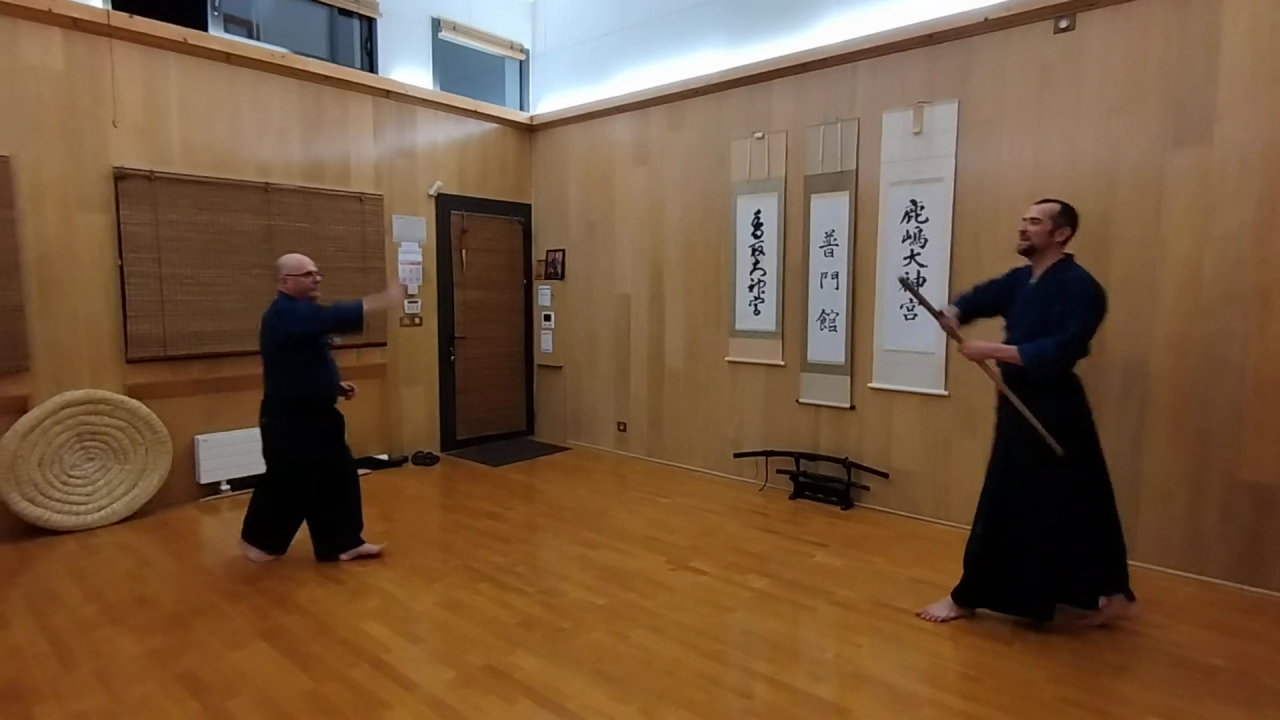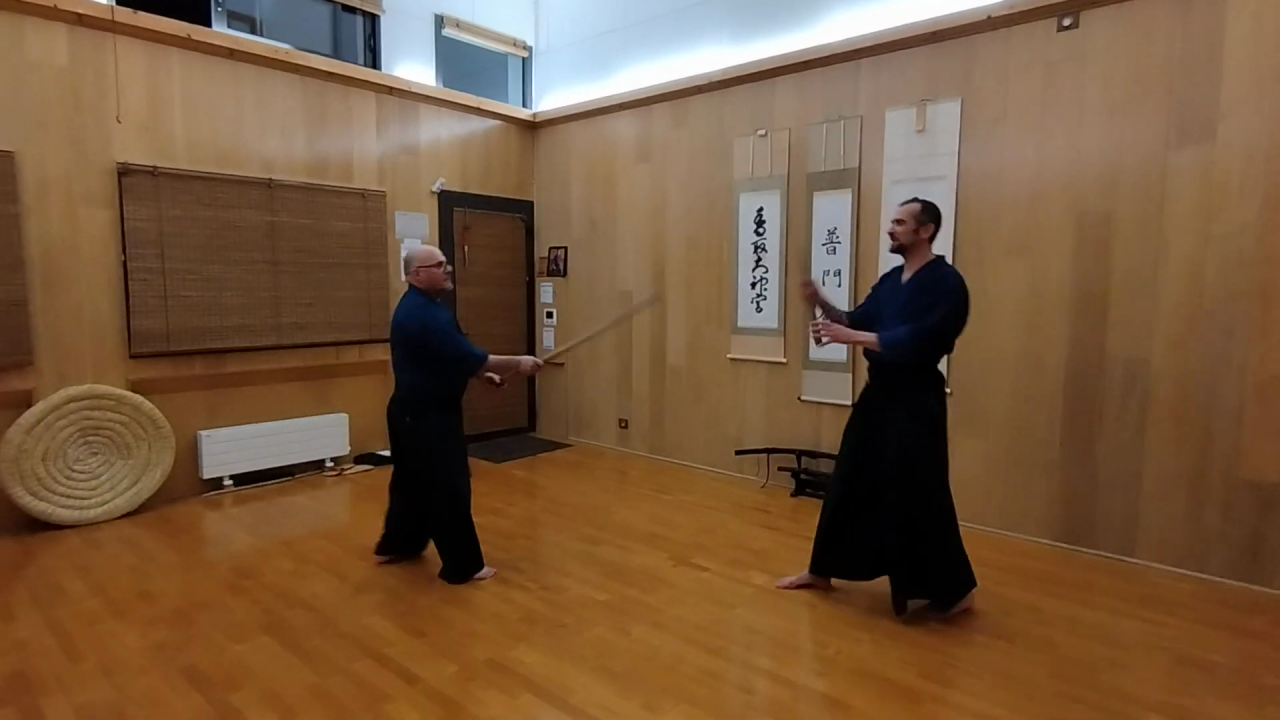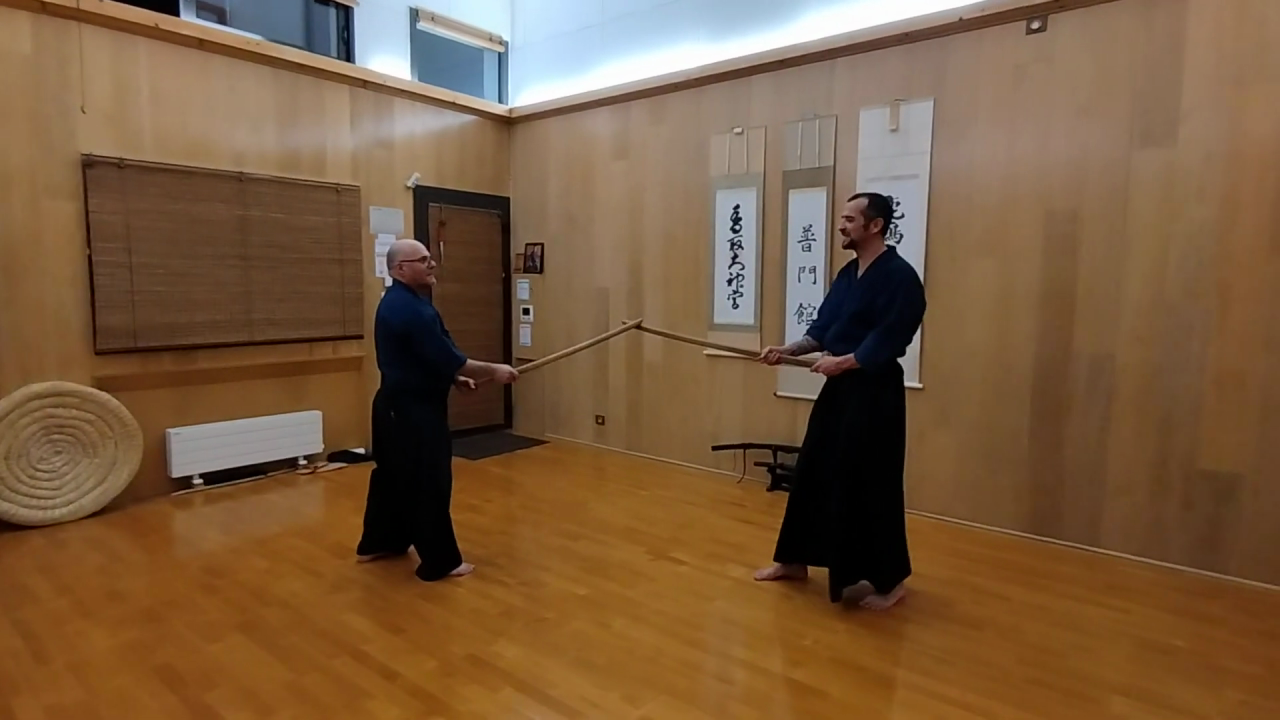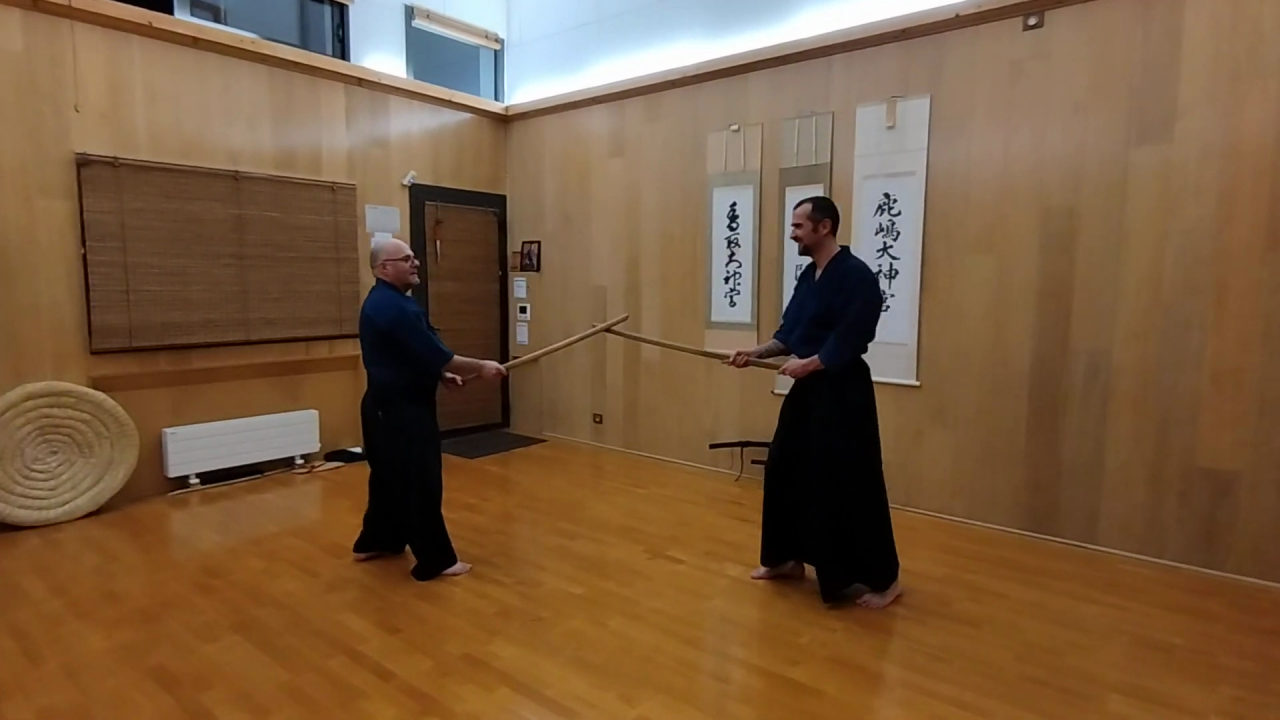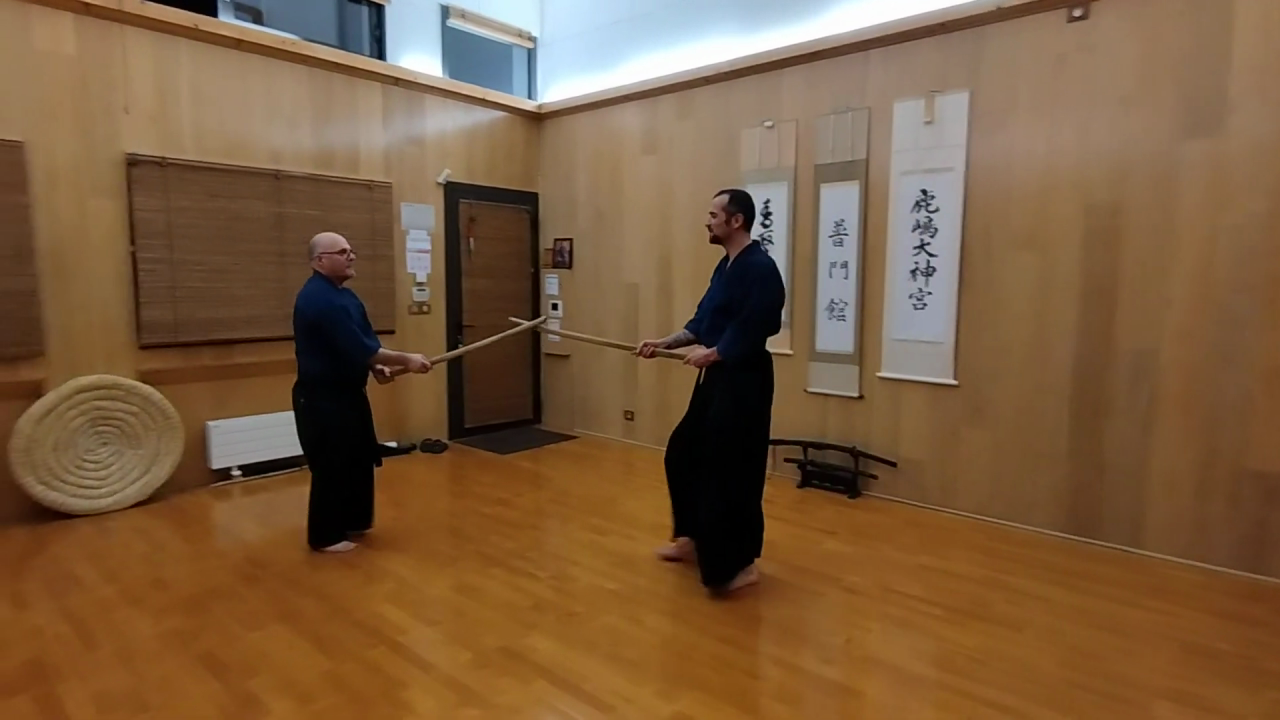
dt=1s
person 1, frame 1
left shoulder: (1079, 287)
right shoulder: (1019, 280)
left elbow: (1059, 351)
right elbow: (978, 301)
left wrist: (992, 350)
right wrist: (954, 315)
left hip: (1051, 408)
right hip: (1021, 403)
left knee: (1006, 502)
right knee: (1070, 504)
left ankle: (968, 597)
right ankle: (1107, 595)
person 1, frame 2
left shoulder: (946, 284)
right shoulder: (891, 280)
left elbow: (915, 341)
right elbow: (859, 321)
left wrist: (851, 336)
right wrist: (823, 305)
left hip: (915, 400)
right hip: (877, 394)
left knee: (918, 495)
right knee: (848, 483)
left ankle: (953, 591)
right ankle: (821, 570)
person 1, frame 3
left shoulder: (900, 277)
right shoulder: (847, 274)
left elbow: (890, 341)
right elbow: (823, 328)
left wrist: (843, 361)
right wrist: (787, 350)
left hip: (875, 392)
right hip: (838, 389)
left knee: (873, 486)
right knee: (811, 472)
left ankle: (890, 580)
right ankle: (794, 560)
person 1, frame 4
left shoulder: (856, 276)
right shoulder: (808, 276)
left elbow: (852, 340)
right elbow: (791, 332)
left wrist: (808, 364)
right wrist: (757, 352)
left hip: (843, 391)
right hip: (807, 389)
left knee: (851, 485)
right knee: (784, 470)
left ankle: (882, 578)
right ankle: (785, 557)
person 1, frame 5
left shoulder: (759, 268)
right shoulder: (727, 266)
left elbow: (752, 332)
right elbow: (705, 320)
left wrist: (709, 354)
right wrist: (665, 343)
left hip: (743, 381)
right hip: (718, 377)
left knee: (727, 471)
right knee: (683, 455)
left ankle: (736, 564)
right ankle: (693, 539)
person 2, frame 1
left shoulder: (297, 314)
right shoulder: (287, 314)
right elbow: (340, 317)
left wrist: (333, 385)
right wrist: (385, 299)
left hip: (315, 413)
right hip: (289, 418)
left knee: (339, 475)
right knee: (285, 484)
left ankle: (344, 542)
right ankle: (257, 540)
person 2, frame 2
left shoulder: (420, 308)
right shoulder: (422, 314)
left elbow: (451, 357)
right elbow: (463, 356)
left wrist: (482, 373)
right wrist: (515, 363)
left hip: (415, 411)
right hip: (425, 415)
left knee: (414, 481)
right knee: (448, 489)
left ankle: (397, 544)
right ankle: (463, 565)
person 2, frame 3
left shoulder: (397, 302)
right shoulder: (409, 309)
right elbow: (446, 358)
left wrist: (454, 378)
right wrist: (493, 371)
left hip: (398, 405)
right hip: (413, 410)
left knee: (394, 476)
right knee: (429, 483)
left ankle: (377, 543)
right ankle: (440, 561)
person 2, frame 4
left shoulder: (383, 301)
right shoulder: (394, 307)
right elbow: (433, 353)
left wrist: (441, 374)
right wrist: (479, 367)
left hip: (388, 404)
right hip: (400, 408)
left knee: (391, 477)
right knee: (420, 483)
left ankle: (375, 541)
right ankle: (435, 560)
person 2, frame 5
left shoulder: (342, 295)
right shoulder: (319, 299)
left elbow: (355, 344)
right elbow: (357, 347)
left wrist: (377, 367)
right wrist: (406, 360)
left hip: (348, 392)
right hip: (322, 397)
left knee: (360, 457)
right knee: (331, 466)
left ankle: (352, 520)
right ankle: (326, 535)
